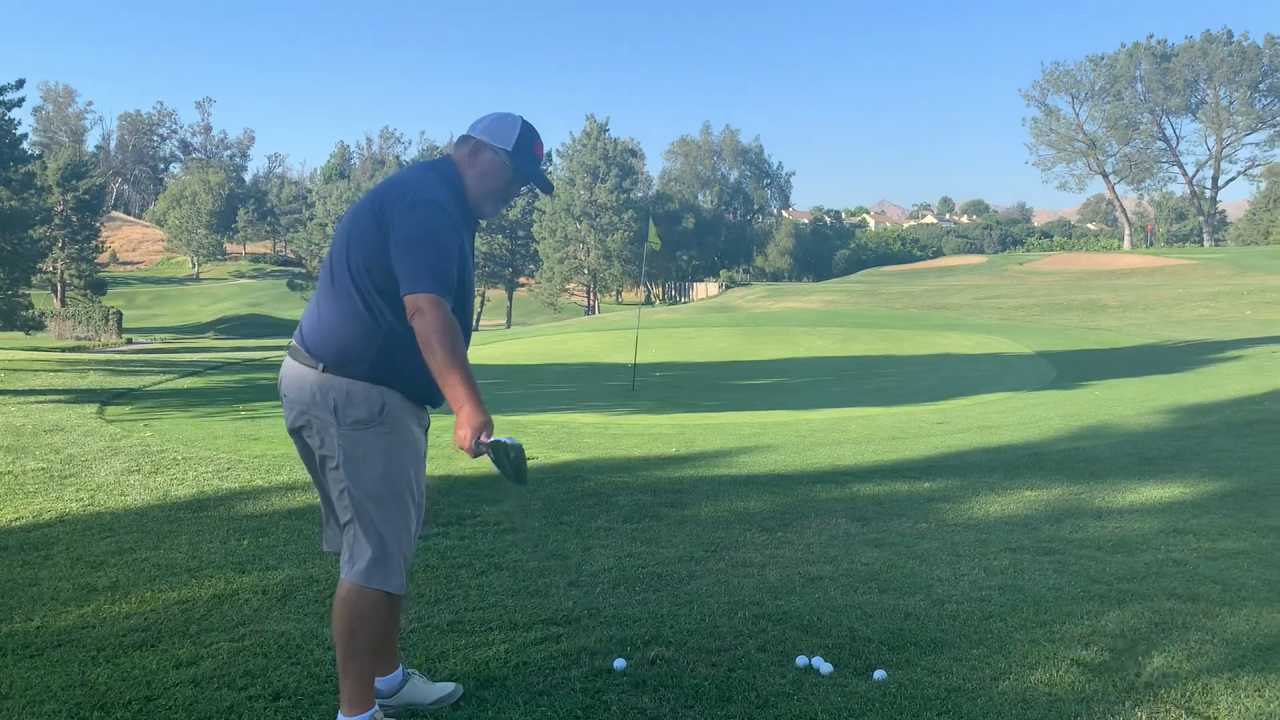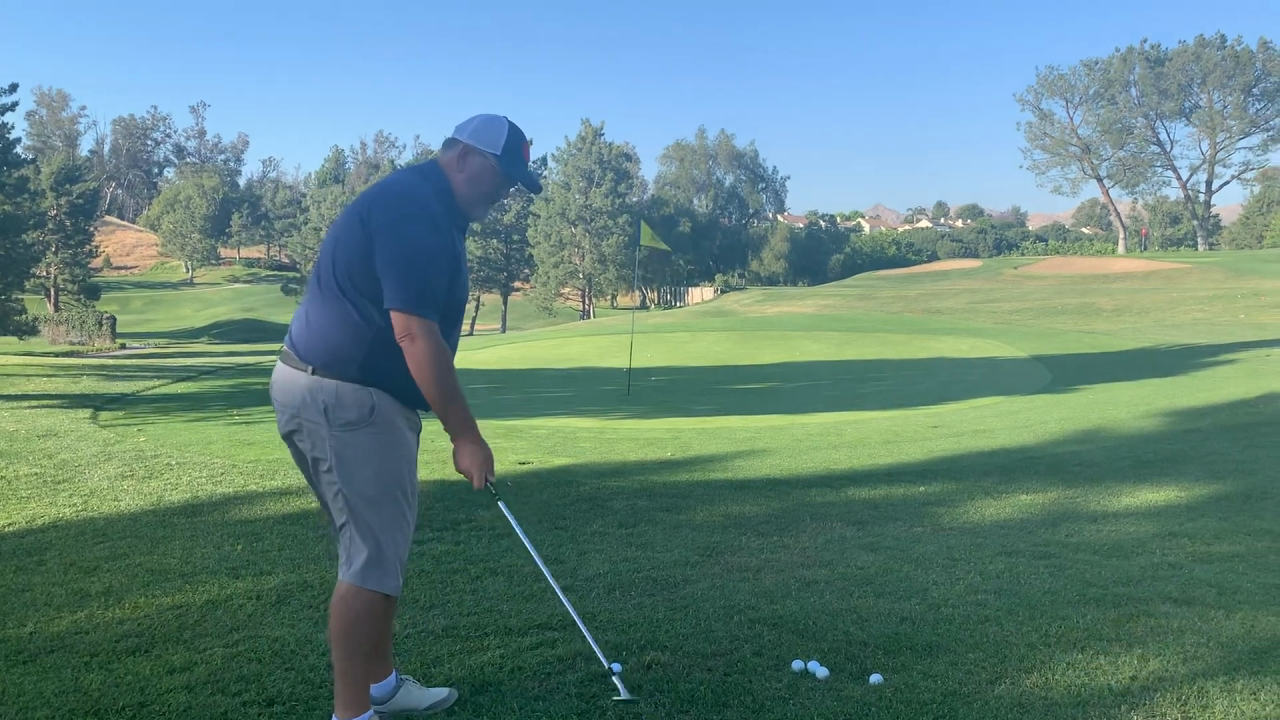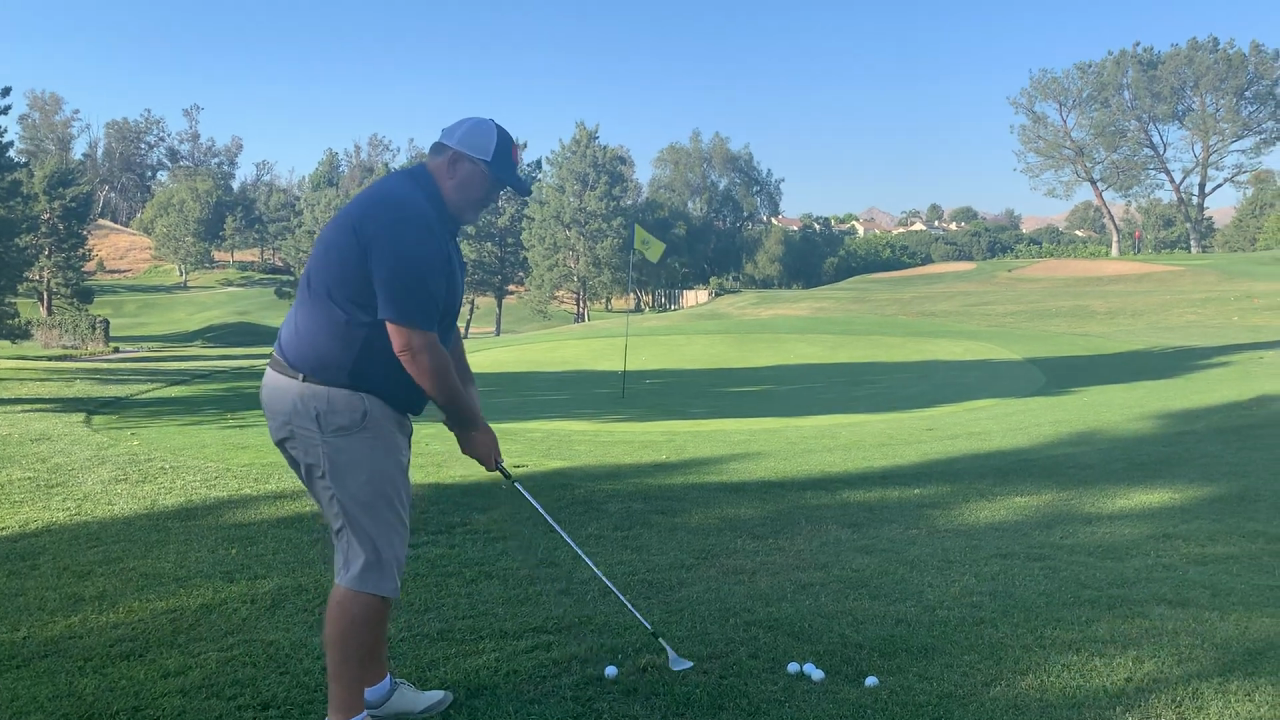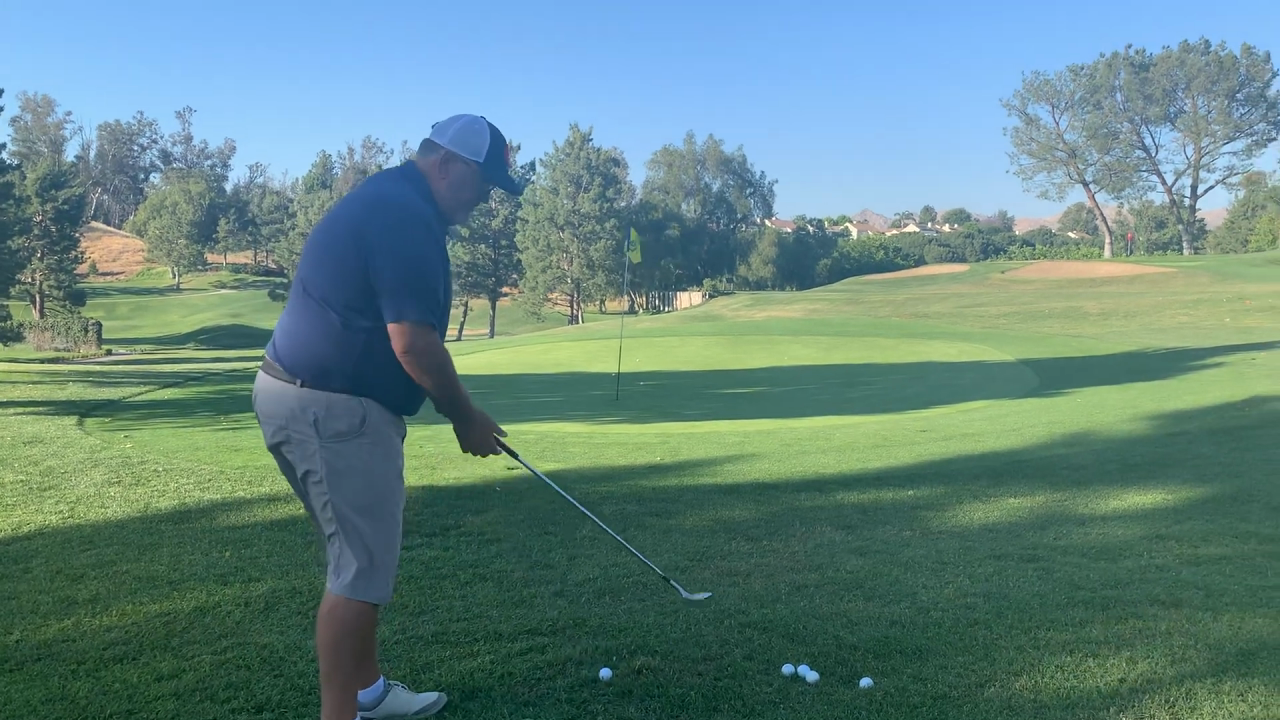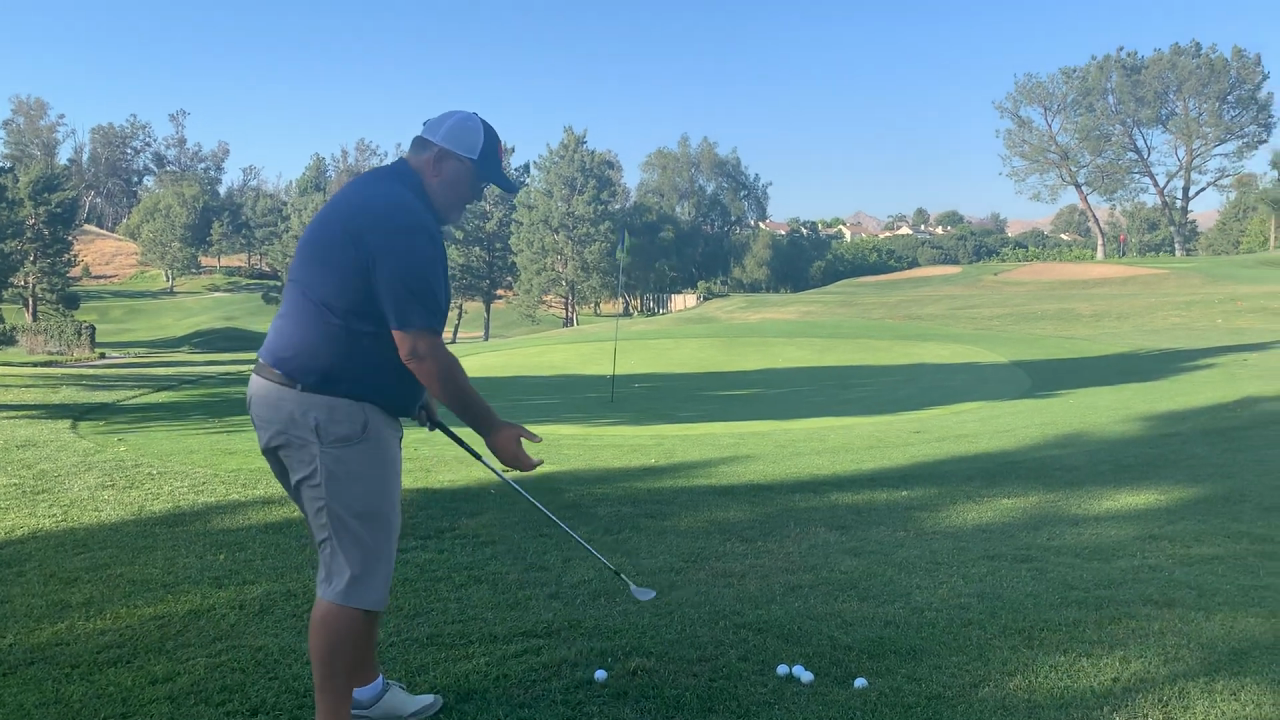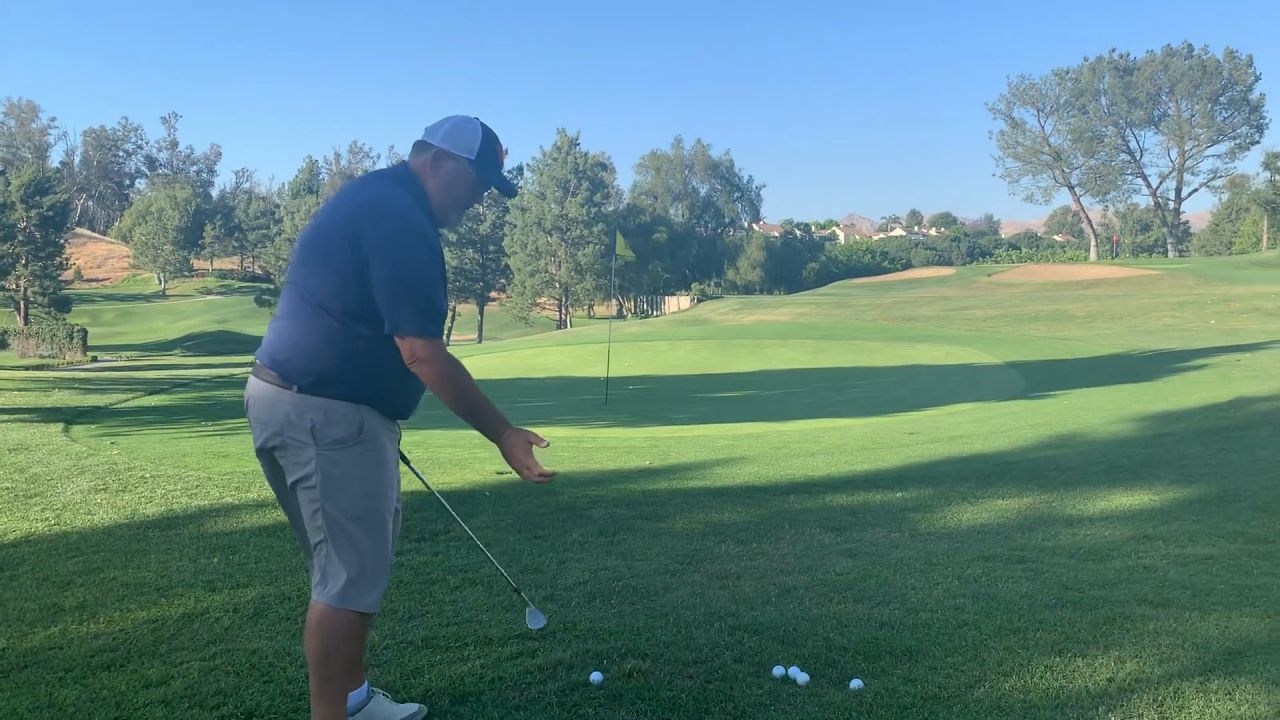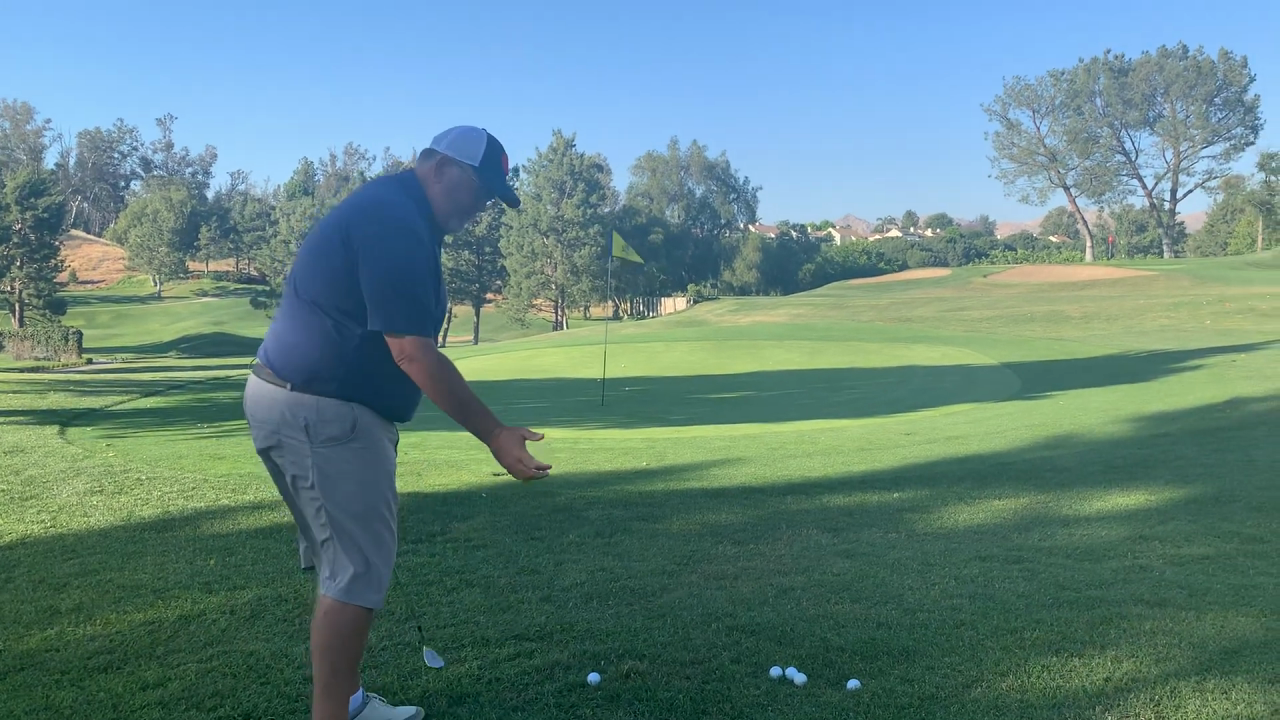
dt=0.2s
person 1, frame 1
left shoulder: (440, 204)
right shoulder: (425, 200)
right elbow: (428, 313)
right wrist: (468, 406)
left hip: (370, 389)
right hip: (349, 393)
left knee: (393, 540)
right knee: (374, 553)
person 1, frame 2
left shoulder: (433, 211)
right shoulder: (413, 208)
left elbow: (433, 323)
right elbow: (415, 334)
left wrist: (459, 418)
right wrist: (463, 433)
left hip: (361, 394)
right hip: (339, 396)
left knee: (383, 545)
right knee: (372, 556)
person 1, frame 3
left shoulder: (417, 211)
right shoulder: (408, 215)
left elbow: (438, 329)
right elbow: (414, 346)
left wrist: (467, 394)
right wrist: (469, 425)
left hip: (344, 397)
right hip: (332, 401)
left knee: (377, 551)
right knee: (370, 561)
person 1, frame 4
left shoulder: (392, 202)
right shoulder: (406, 217)
left elbow: (411, 332)
right elbow: (414, 345)
left wrist: (457, 408)
right wrist: (468, 420)
left hip: (328, 397)
right hip: (328, 406)
left knee: (368, 556)
right knee: (361, 565)
person 1, frame 5
left shoulder: (378, 196)
right shoulder: (401, 218)
right elbow: (420, 351)
left wrist: (415, 398)
right wrist: (493, 429)
left hip: (315, 396)
right hip: (326, 409)
left knee: (366, 554)
right knee: (354, 568)
person 1, frame 6
left shoulder: (378, 199)
right shoulder: (398, 220)
right elbow: (423, 356)
right wrist: (505, 436)
left hip: (311, 400)
right hip: (323, 411)
left knee: (354, 561)
right knee: (349, 572)
person 1, frame 7
left shoulder: (389, 209)
right shoulder: (395, 222)
right elbow: (413, 353)
right wrist: (494, 433)
left hip: (316, 403)
right hip: (321, 410)
left knee: (349, 562)
right knee: (357, 570)
